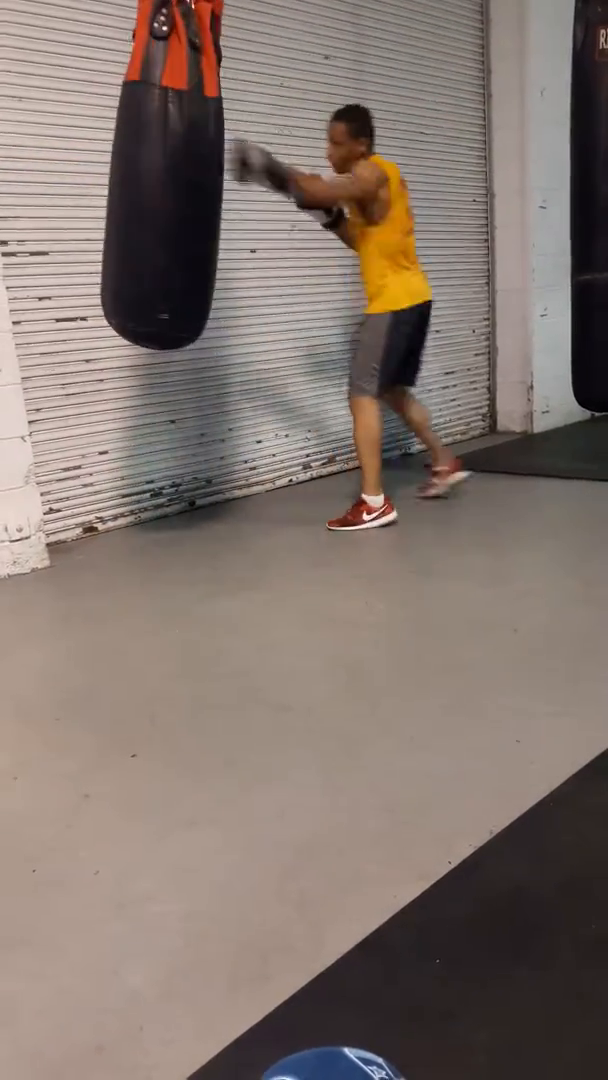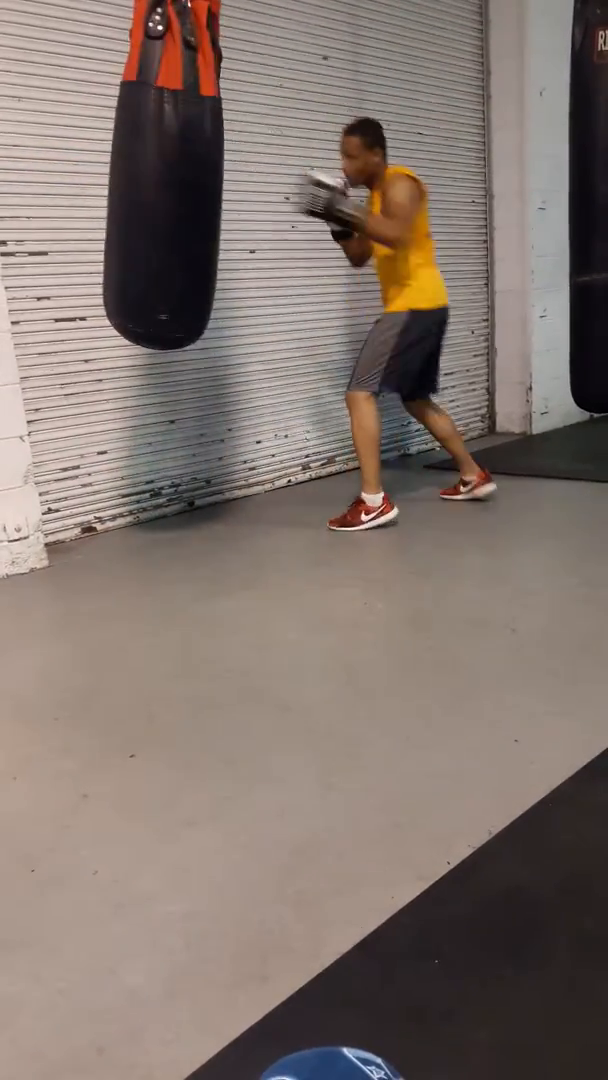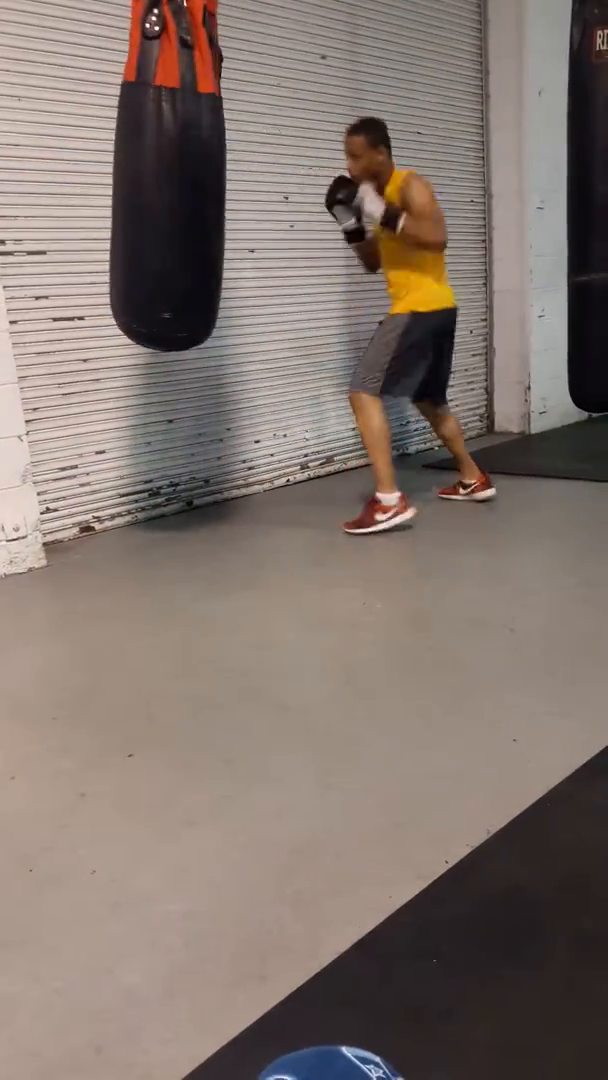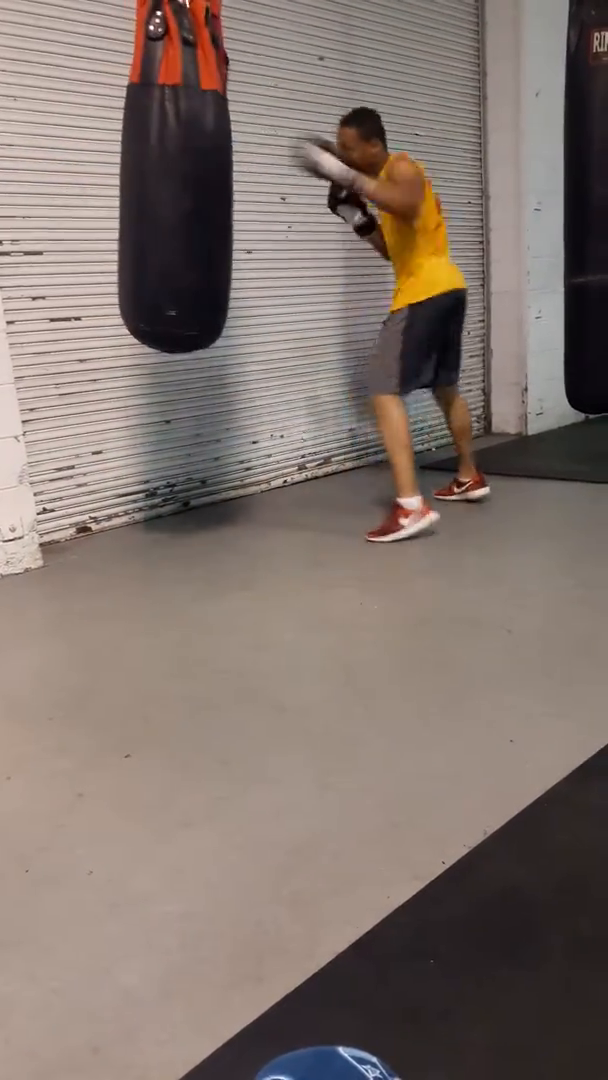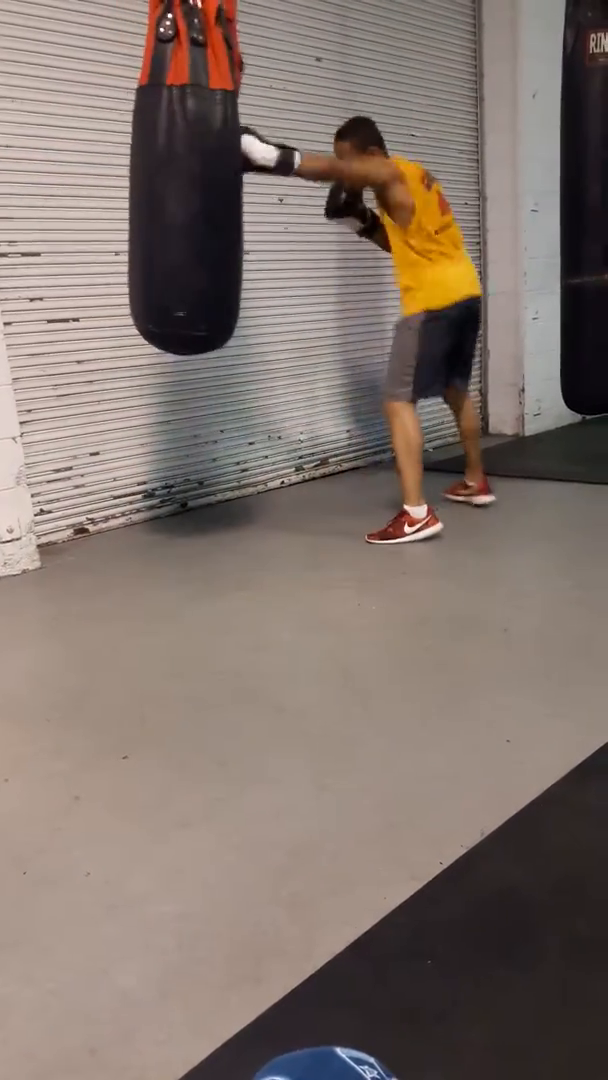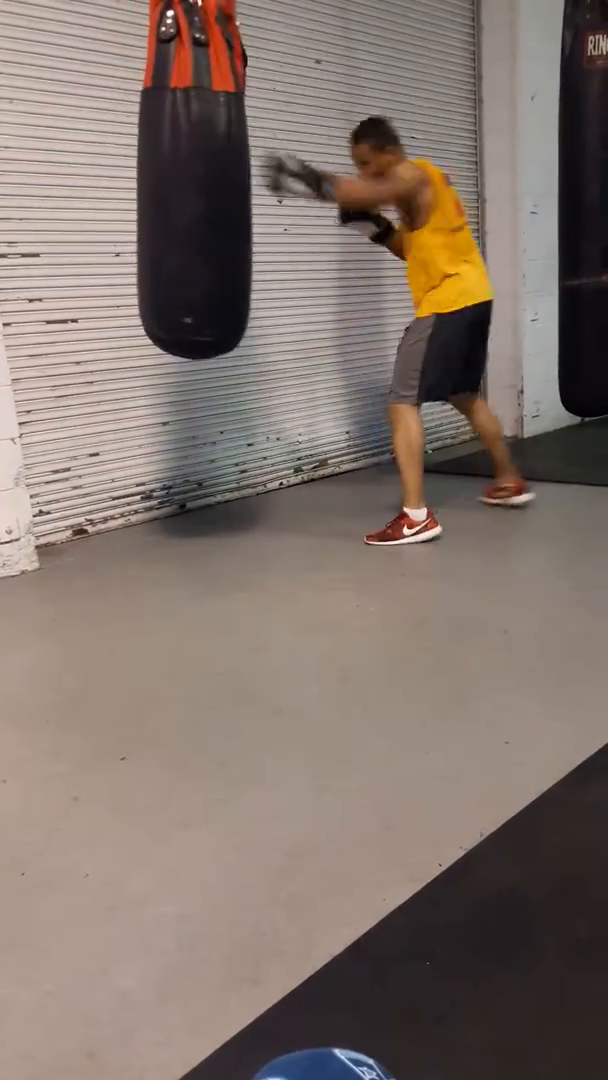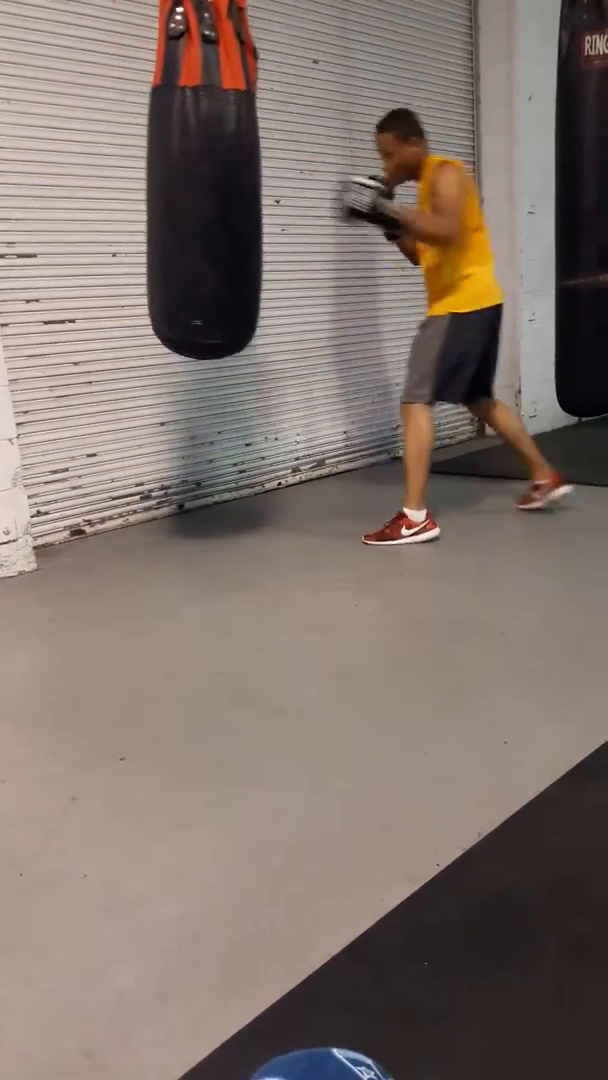
dt=0.1s
person 1, frame 1
left shoulder: (371, 174)
right shoulder: (368, 182)
left elbow: (326, 191)
right elbow: (364, 241)
left wrist: (271, 172)
right wrist: (331, 217)
left hip: (393, 302)
right hip: (411, 300)
left knee: (363, 395)
right knee: (394, 389)
left ankle: (374, 502)
right ankle: (445, 464)
person 1, frame 2
left shoulder: (399, 184)
right shoulder: (373, 196)
left elbow: (396, 238)
right elbow: (358, 258)
left wrist: (345, 209)
right wrist: (339, 223)
left hip: (415, 307)
right hip: (424, 308)
left knee: (359, 393)
right knee: (416, 400)
left ankle: (373, 501)
right ankle: (474, 476)
person 1, frame 3
left shoulder: (411, 186)
right shoulder: (378, 194)
left elbow: (435, 237)
right elbow: (373, 262)
left wrist: (386, 216)
right wrist: (351, 224)
left hip: (420, 308)
right hip: (435, 310)
left knee: (364, 394)
right knee: (430, 401)
left ankle: (388, 500)
right ankle: (474, 479)
person 1, frame 4
left shoulder: (400, 170)
right shoulder: (388, 180)
left elbow: (403, 219)
left wrist: (347, 174)
right wrist: (358, 219)
left hip: (425, 299)
right hip: (447, 293)
left knee: (384, 396)
right knee: (444, 388)
left ankle: (411, 507)
right ankle: (468, 478)
person 1, frame 5
left shoulder: (389, 173)
right shoulder: (414, 175)
left elbow: (330, 171)
left wrist: (272, 155)
right wrist: (364, 223)
left hip: (434, 304)
right hip: (463, 296)
left knee: (399, 401)
right knee: (456, 390)
left ankle: (416, 513)
right ankle: (476, 481)
person 1, frame 6
left shoulder: (412, 173)
right shoulder: (425, 180)
left elbow: (363, 193)
left wrist: (310, 180)
right wrist: (378, 228)
left hip: (449, 307)
right hip: (474, 300)
left knee: (403, 404)
right knee: (467, 397)
left ankle: (416, 515)
right ankle: (511, 480)
person 1, frame 7
left shoulder: (446, 174)
right shoulder: (429, 185)
left elbow: (445, 235)
right elbow: (420, 254)
left wrist: (389, 209)
right wrist: (392, 225)
left hip: (461, 308)
right hip: (470, 305)
left knee: (415, 403)
right knee: (479, 402)
left ankle: (414, 516)
right ankle: (545, 477)
